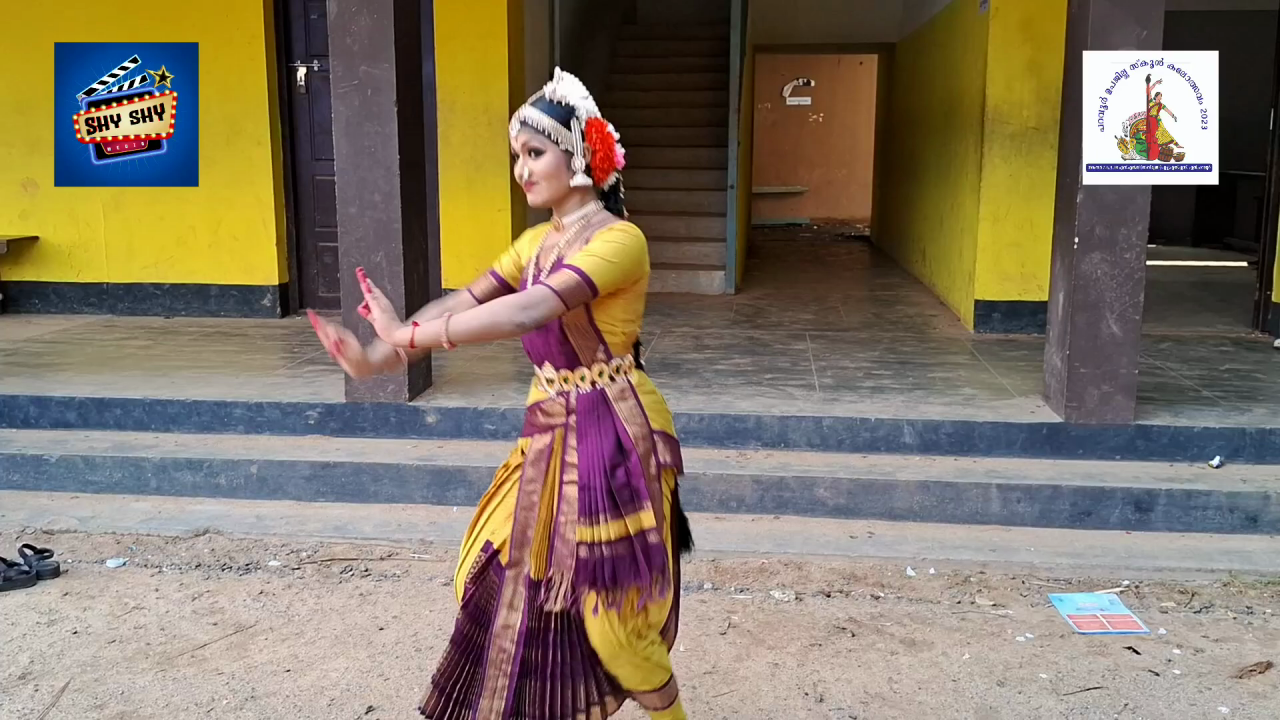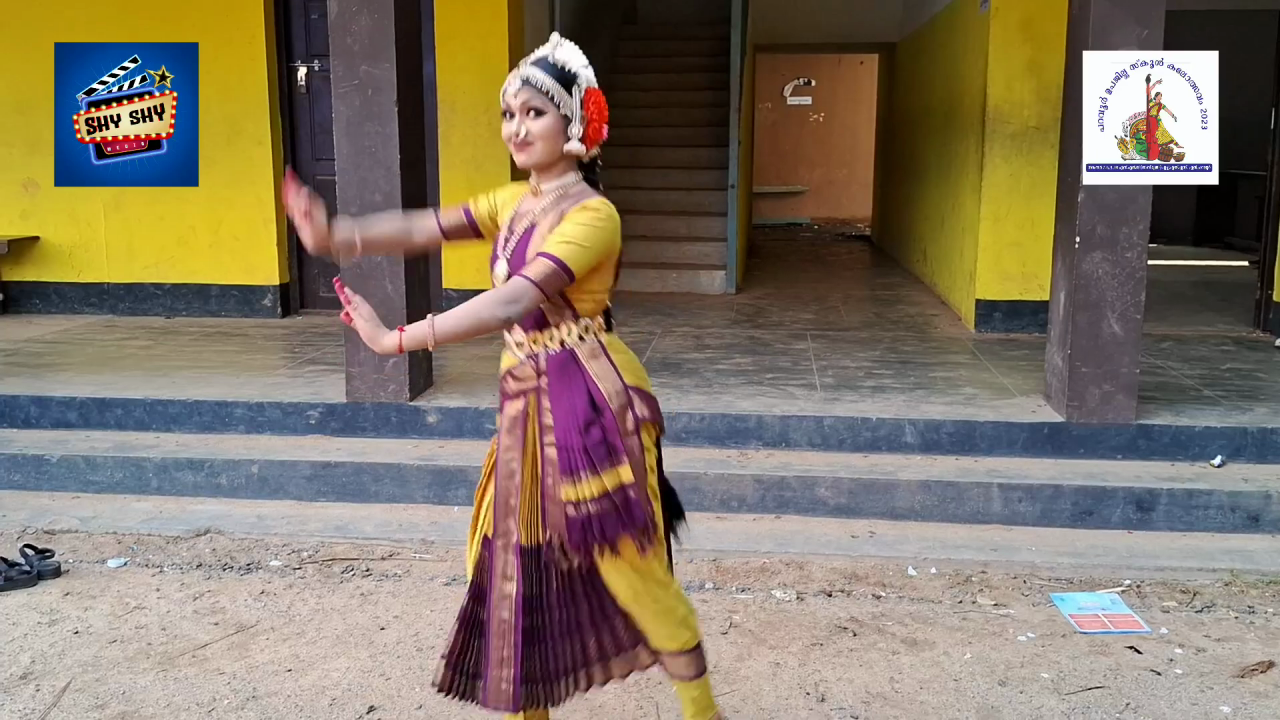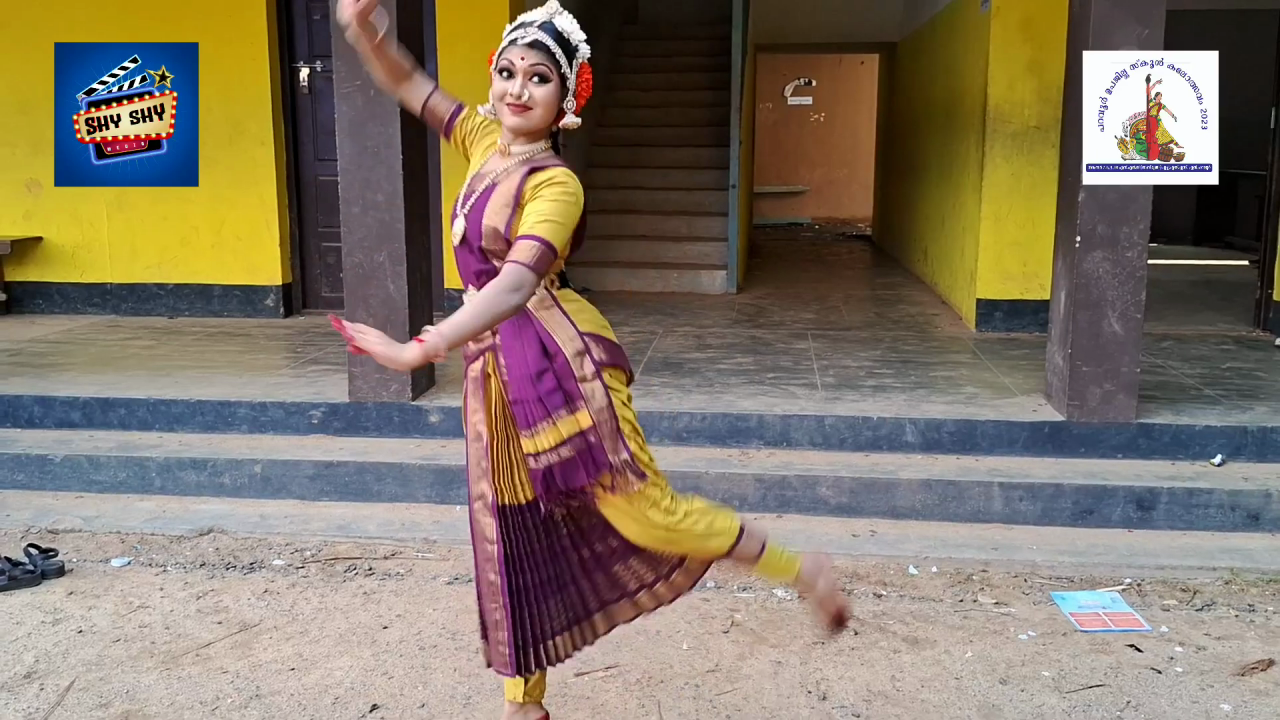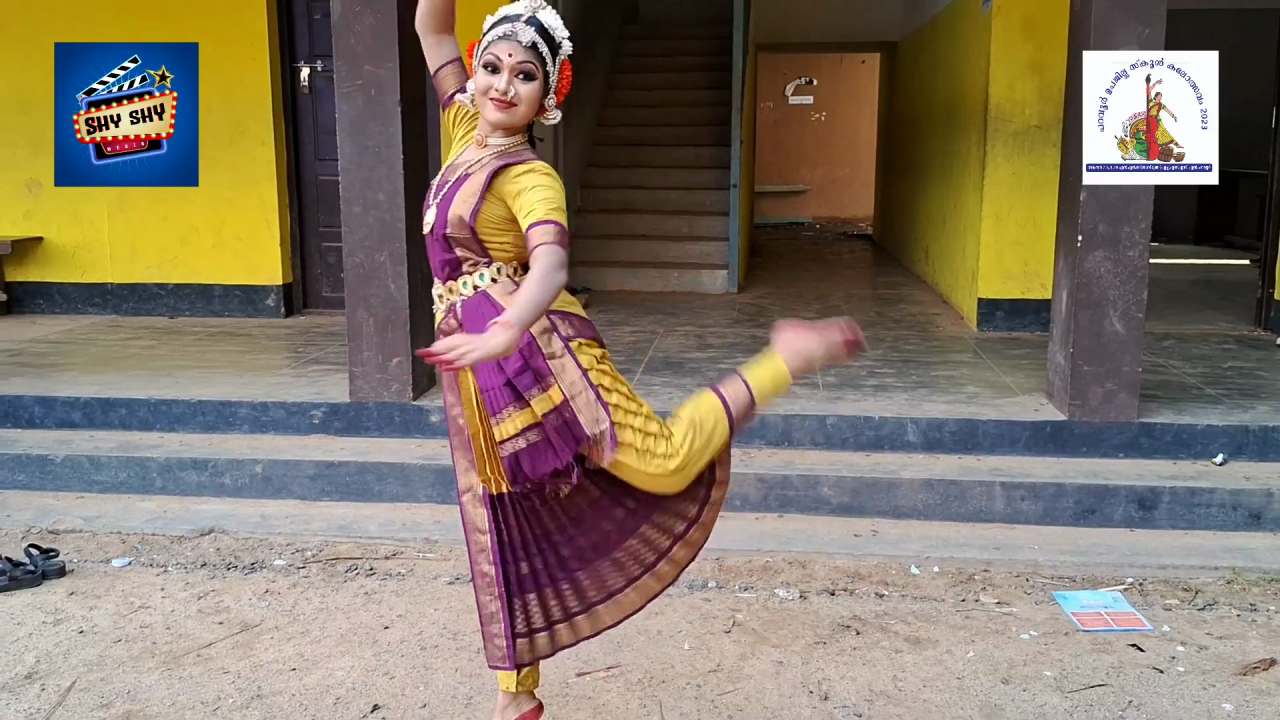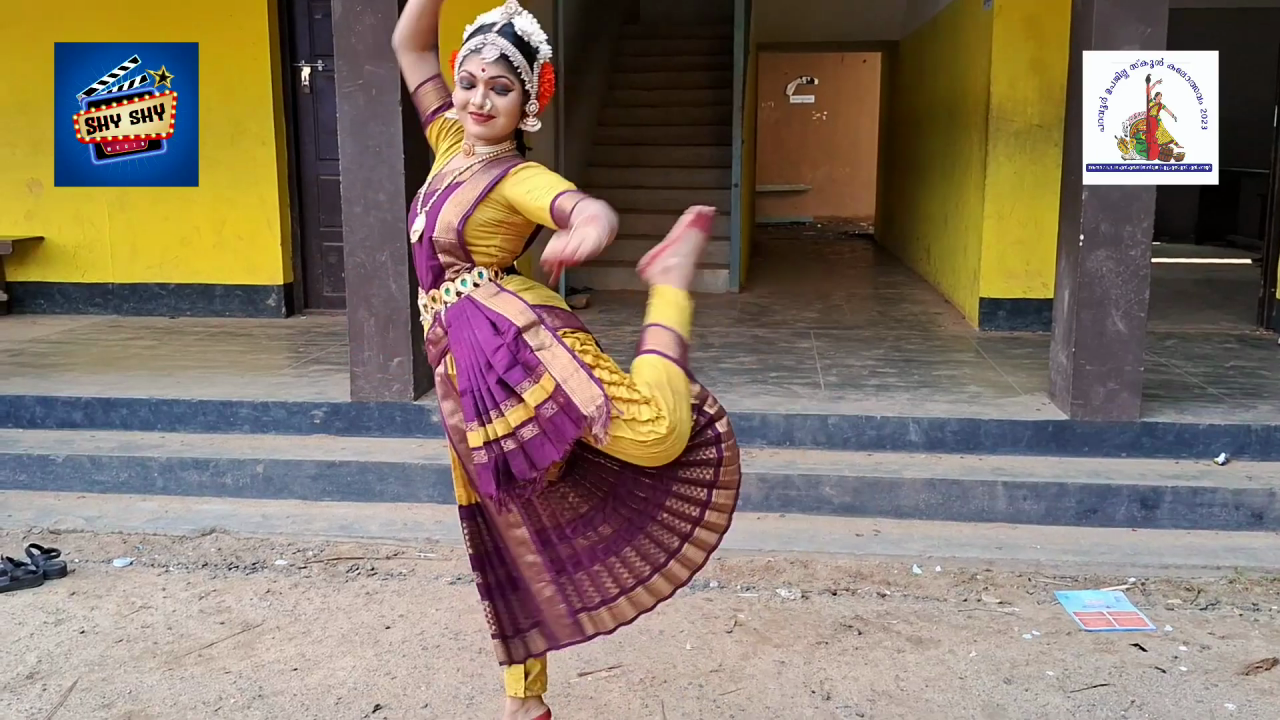
dt=0.1s
person 1, frame 1
left shoulder: (618, 241)
right shoulder: (541, 241)
left elbow: (533, 313)
right elbow: (462, 303)
left wrist: (406, 341)
right wrist: (378, 353)
left hip: (609, 444)
right hip: (547, 439)
left knee: (617, 619)
right knee: (497, 583)
person 1, frame 2
left shoulder: (593, 217)
right shoulder: (518, 202)
left elbow: (517, 298)
right elbow: (427, 227)
left wrist: (400, 341)
right wrist: (337, 235)
left hip: (587, 406)
right hip: (530, 407)
left knee: (632, 569)
right knee: (506, 560)
person 1, frame 3
left shoulder: (556, 185)
right shoulder: (490, 140)
left elbow: (516, 283)
right elbow: (402, 78)
left wrist: (418, 349)
left hip: (548, 358)
right hip: (493, 376)
left knee: (637, 507)
right knee: (510, 533)
left ankle: (799, 570)
person 1, frame 4
left shoulder: (530, 176)
right shoulder: (471, 134)
left elbow: (548, 267)
left wrist: (506, 330)
left hip: (528, 344)
right hip: (482, 357)
left knee: (664, 460)
right knee: (504, 524)
left ankle: (786, 355)
person 1, frame 5
left shoulder: (525, 181)
right shoulder: (457, 146)
left elbow: (596, 216)
left wrist: (584, 235)
left hip: (512, 342)
right hip: (465, 367)
left knee: (652, 432)
right knee: (505, 536)
left ankle: (670, 265)
